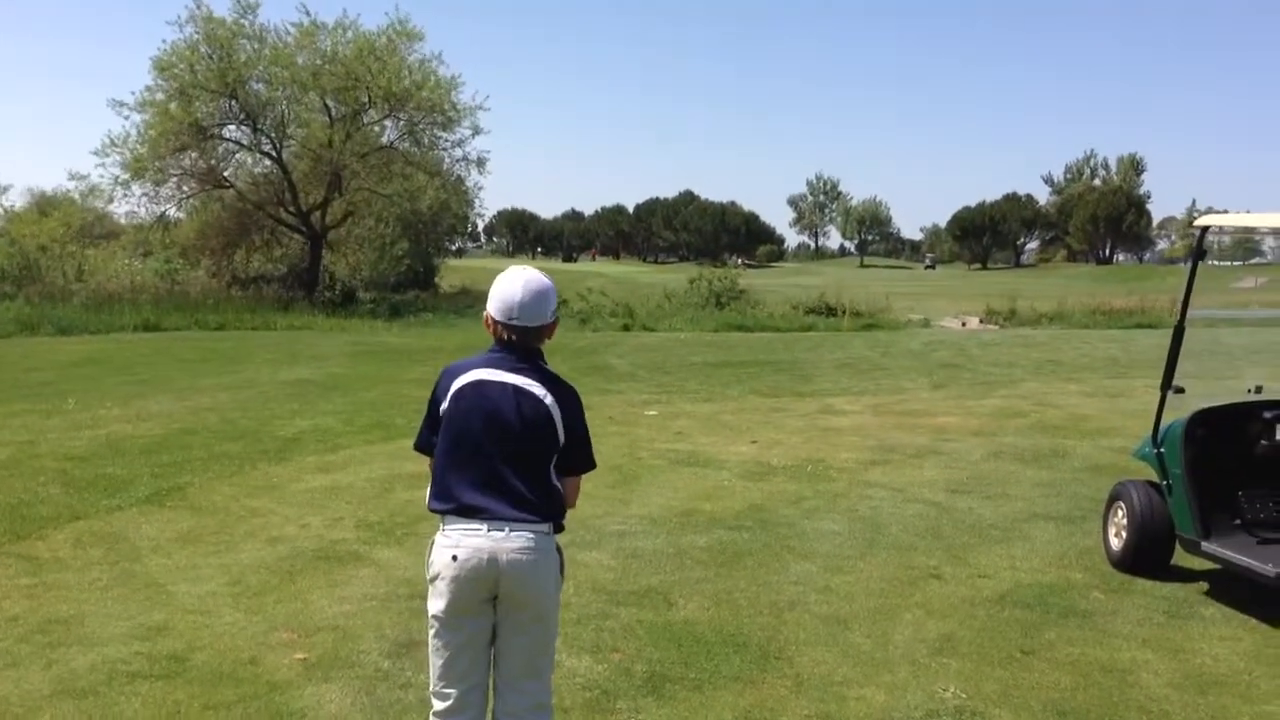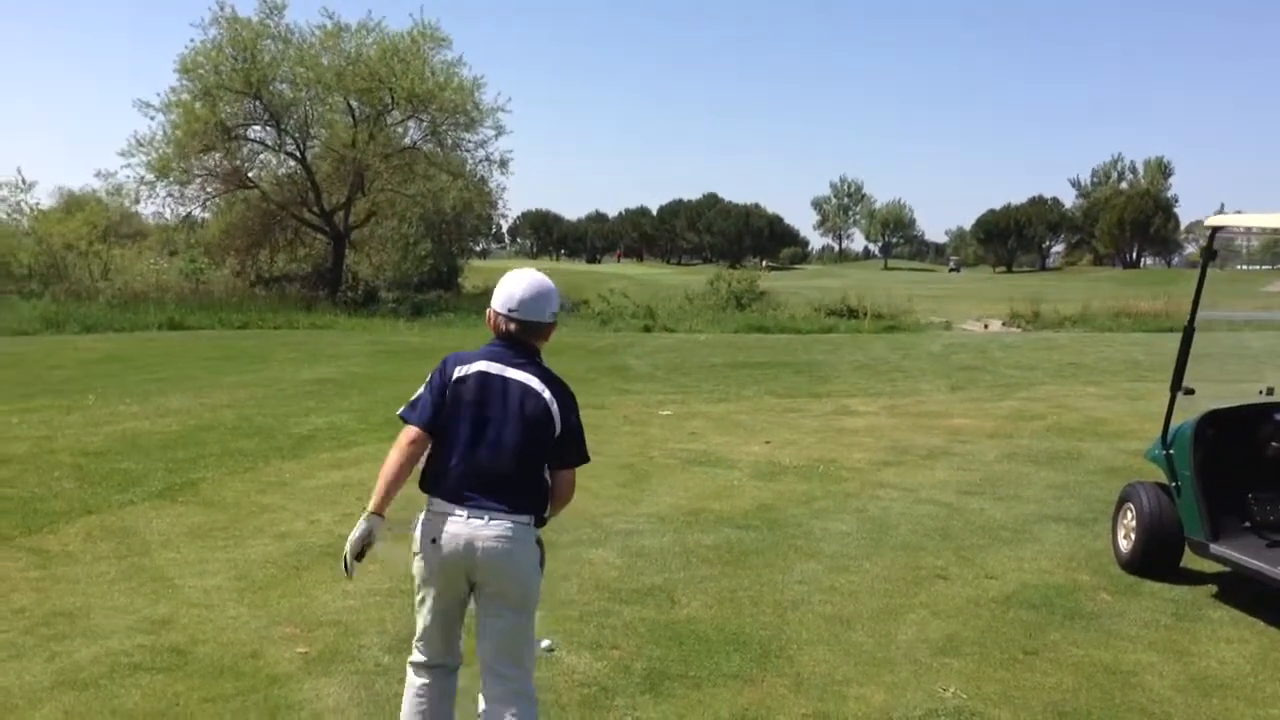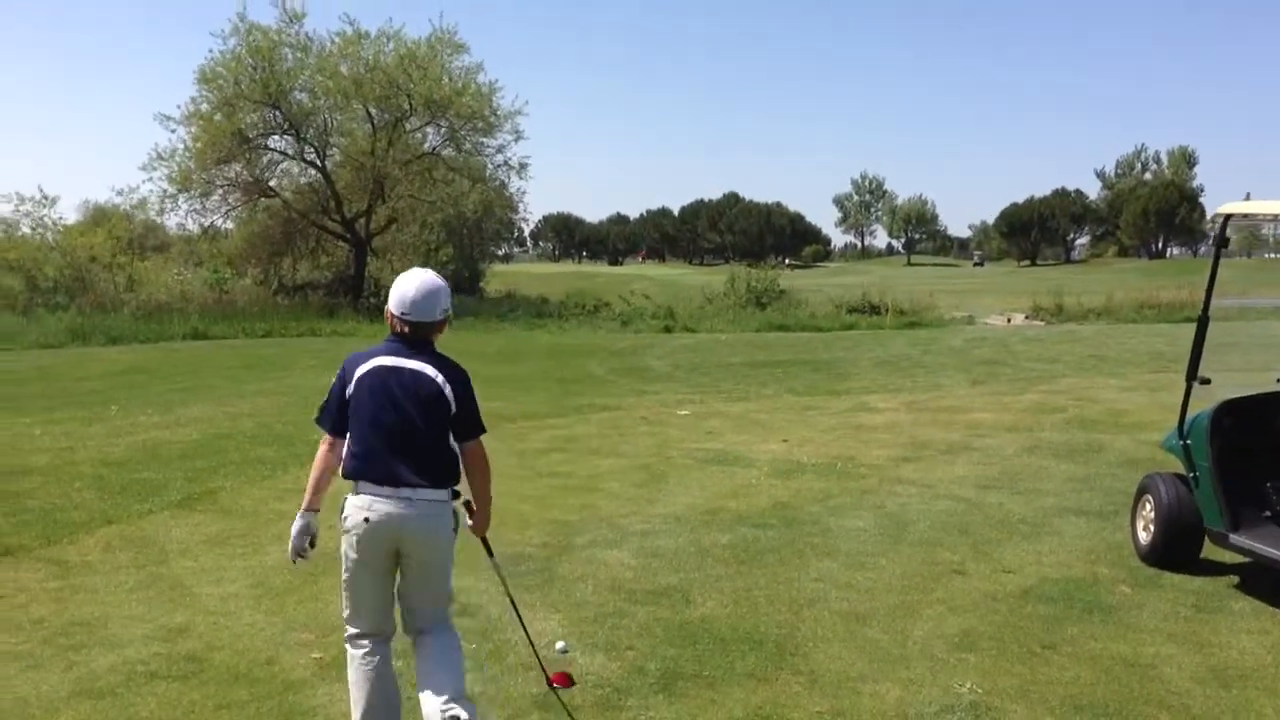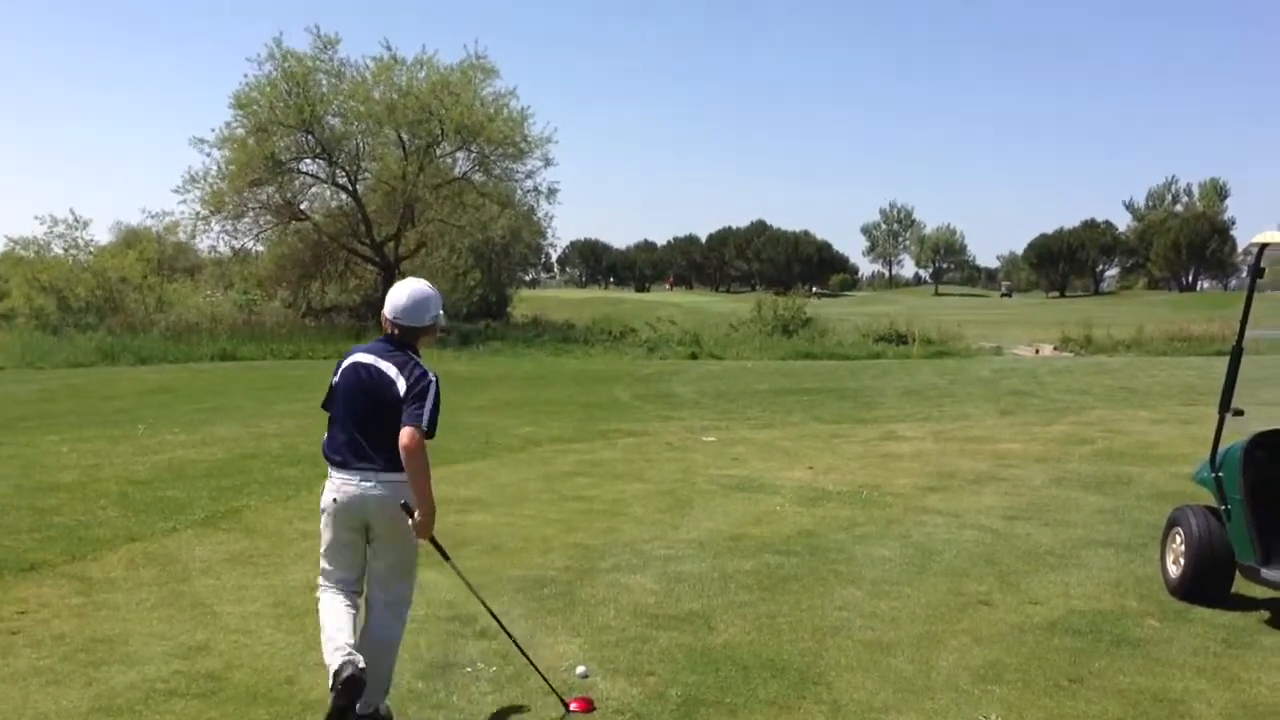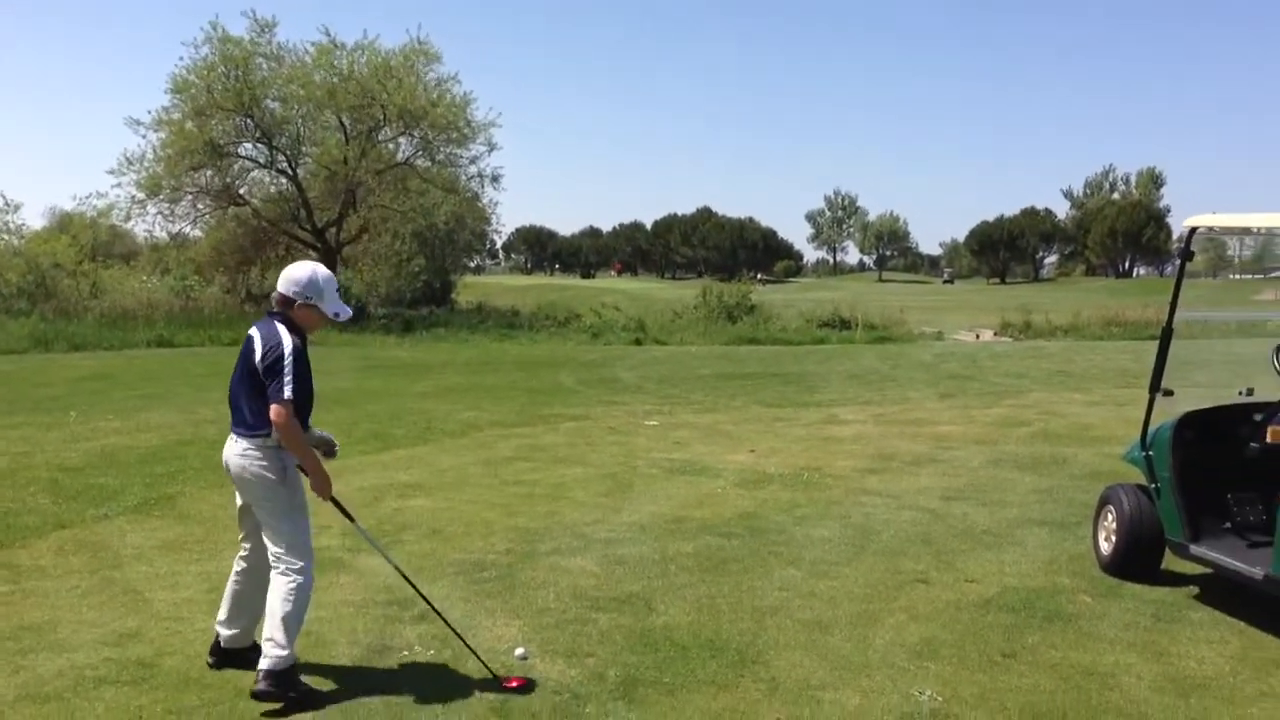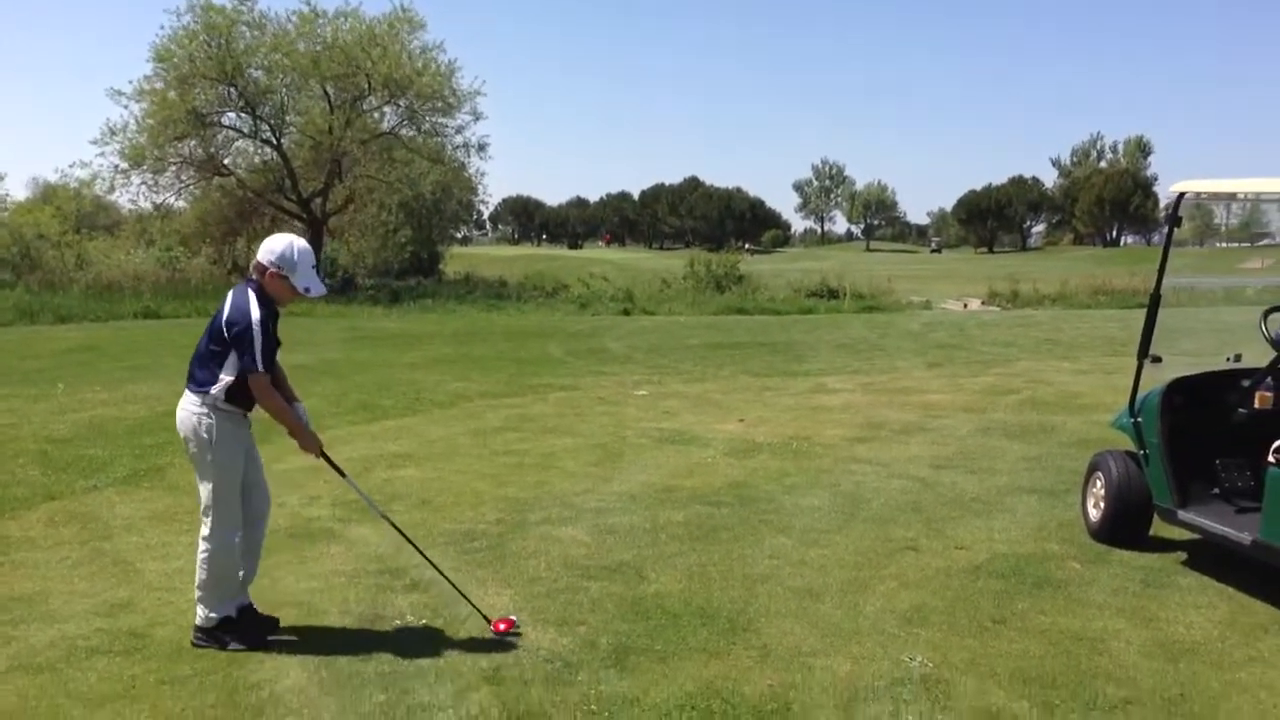
dt=0.5s
person 1, frame 1
left shoulder: (454, 379)
right shoulder: (560, 396)
left elbow: (435, 466)
right elbow: (569, 495)
left hip: (459, 545)
right hip: (532, 550)
person 1, frame 2
left shoulder: (455, 369)
right shoulder: (555, 393)
left elbow: (411, 442)
right elbow: (564, 489)
left wrist: (373, 515)
left hip: (444, 529)
right hip: (511, 539)
left knee: (431, 661)
right knee: (508, 679)
person 1, frame 3
left shoulder: (357, 367)
right shoulder: (451, 375)
left elbow: (331, 445)
right elbow: (473, 456)
left wrist: (308, 511)
right wrist: (483, 512)
left hip: (368, 509)
right hip: (432, 512)
left knee: (367, 635)
right knee: (431, 626)
person 1, frame 4
left shoulder: (351, 359)
right shoulder: (420, 376)
right elbow: (410, 444)
right wrist: (427, 508)
left hip: (341, 486)
right hip: (391, 493)
left knee: (336, 587)
right knee: (387, 600)
left ankle: (344, 670)
person 1, frame 5
left shoulder: (262, 331)
right shoulder: (285, 345)
right elbow: (281, 418)
left wrist: (311, 436)
right wrist: (316, 470)
left hip: (241, 450)
right hip: (265, 459)
left knee: (256, 551)
right knee: (293, 563)
left ankle: (230, 642)
right ankle: (276, 671)
person 1, frame 6
left shoulder: (255, 303)
right shoulder: (250, 314)
left elbow: (269, 365)
right elbow: (261, 388)
left wrist: (296, 406)
right wrist: (301, 432)
left hip: (225, 416)
right hip: (210, 418)
left knee: (254, 508)
right knee: (222, 522)
left ankle: (234, 604)
right ankle: (212, 621)
